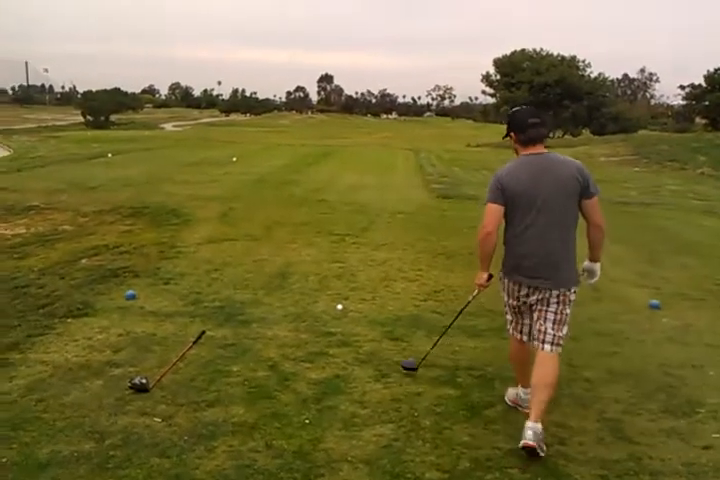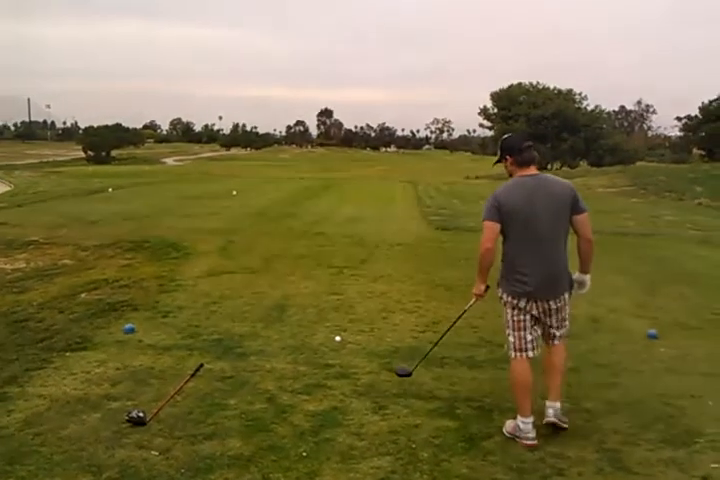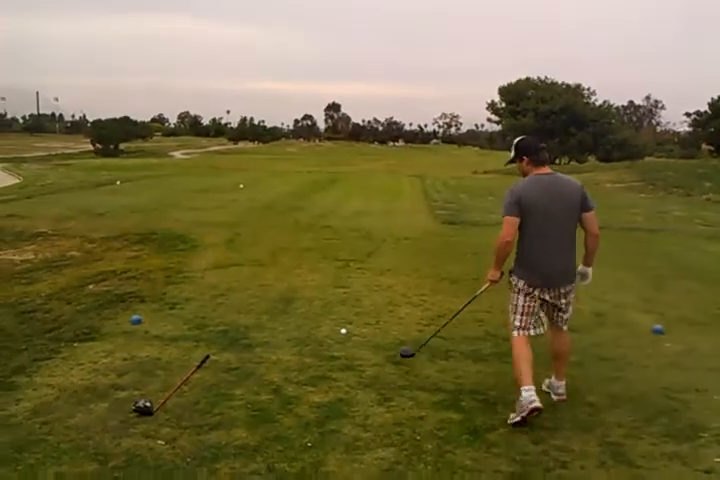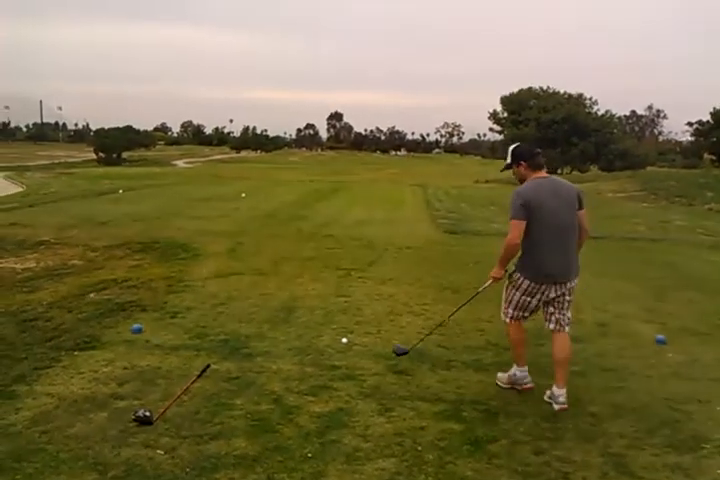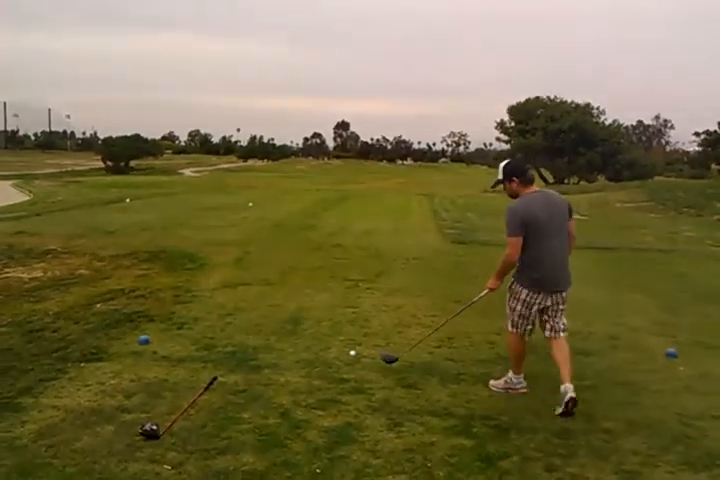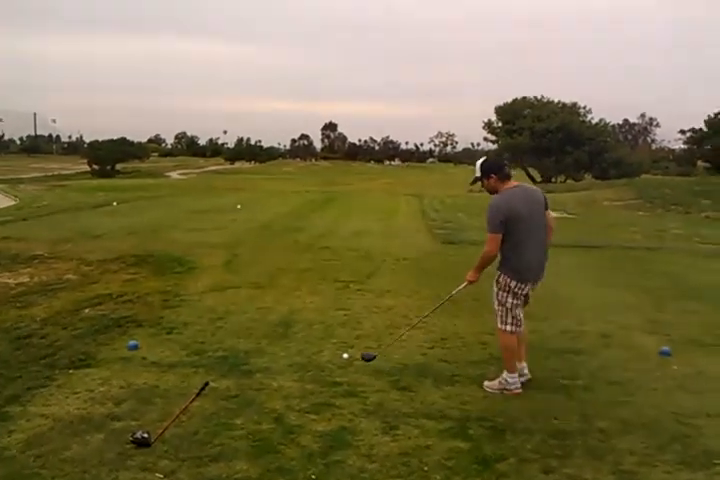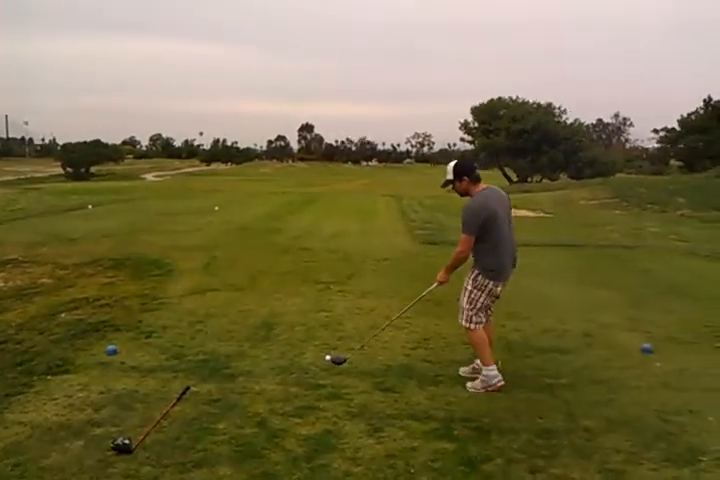
dt=0.3s
person 1, frame 1
left shoulder: (505, 175)
right shoulder: (575, 170)
left elbow: (488, 230)
right elbow: (597, 223)
left wrist: (483, 270)
right wrist: (594, 260)
left hip: (516, 274)
right hip: (559, 278)
left knee: (519, 336)
right knee: (548, 350)
left ankle: (524, 393)
right ankle: (533, 426)
person 1, frame 2
left shoulder: (501, 195)
right shoulder: (565, 189)
left elbow: (487, 246)
right elbow: (587, 236)
left wrist: (481, 280)
right wrist: (584, 271)
left hip: (516, 289)
right hip: (556, 287)
left knee: (520, 354)
right knee: (556, 343)
left ankle: (525, 424)
right ankle: (554, 408)
person 1, frame 3
left shoulder: (519, 191)
right shoulder: (576, 188)
left elbow: (507, 238)
right elbow: (593, 232)
left wrist: (496, 268)
right wrist: (587, 265)
left hip: (528, 277)
right hip: (564, 277)
left knee: (520, 334)
right knee: (560, 329)
left ankle: (528, 396)
right ankle: (558, 385)
person 1, frame 4
left shoulder: (523, 193)
right shoulder: (571, 189)
left elbow: (515, 239)
right elbow: (584, 229)
left wrist: (500, 266)
left hip: (531, 274)
right hip: (565, 274)
left knee: (513, 318)
right knee: (560, 330)
left ankle: (520, 374)
right ankle: (559, 392)
person 1, frame 5
left shoulder: (517, 209)
right shoulder: (560, 200)
left elbow: (512, 255)
right elbow: (571, 237)
left wrist: (497, 278)
left hip: (529, 283)
right hip: (559, 283)
left knee: (516, 330)
right knee: (557, 335)
left ankle: (516, 379)
right ankle: (567, 388)
person 1, frame 6
left shoulder: (498, 205)
right shoulder: (536, 193)
left elbow: (492, 250)
right elbow: (549, 227)
left wrist: (476, 271)
left hip: (513, 273)
right hip: (535, 270)
left knee: (507, 326)
right knee: (515, 320)
left ankle: (511, 380)
right ankle: (521, 367)
person 1, frame 7
left shoulder: (473, 207)
right shoulder: (499, 193)
left elbow: (463, 250)
right elbow: (509, 226)
left wrist: (447, 271)
left hip: (487, 272)
right hip: (503, 267)
left knee: (471, 322)
right knee: (483, 318)
left ankle: (491, 375)
right ankle: (484, 363)
